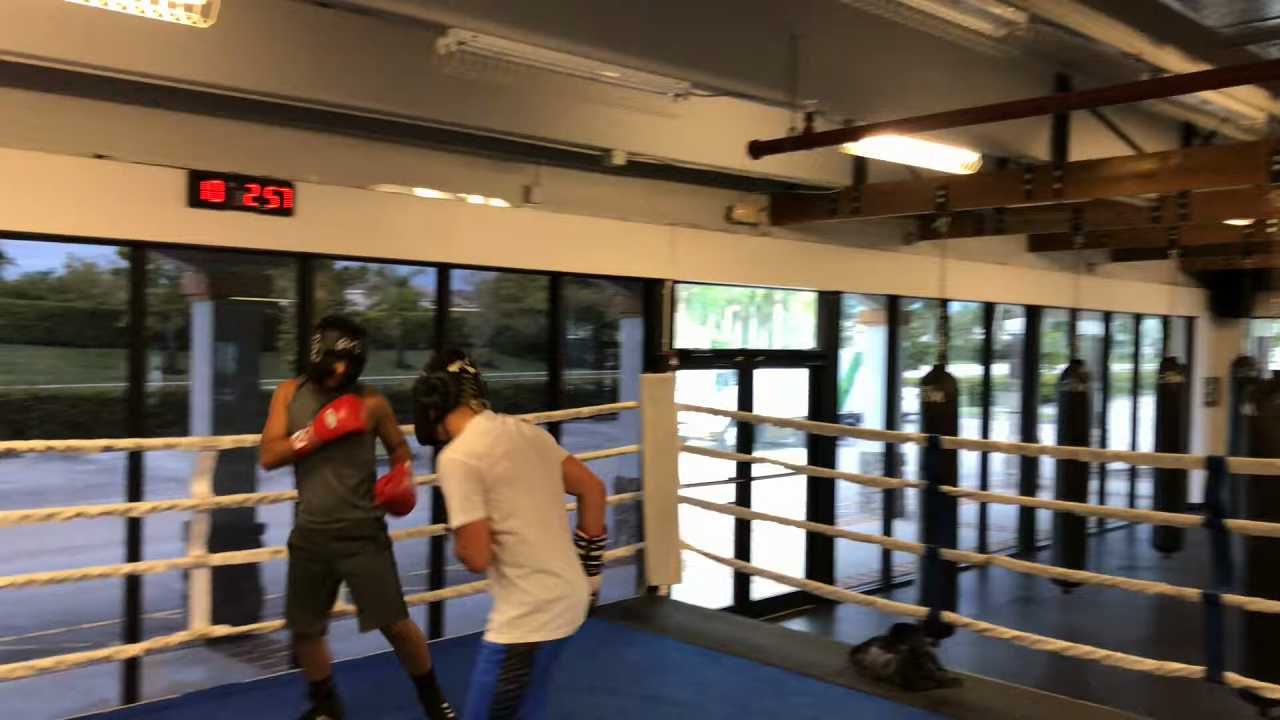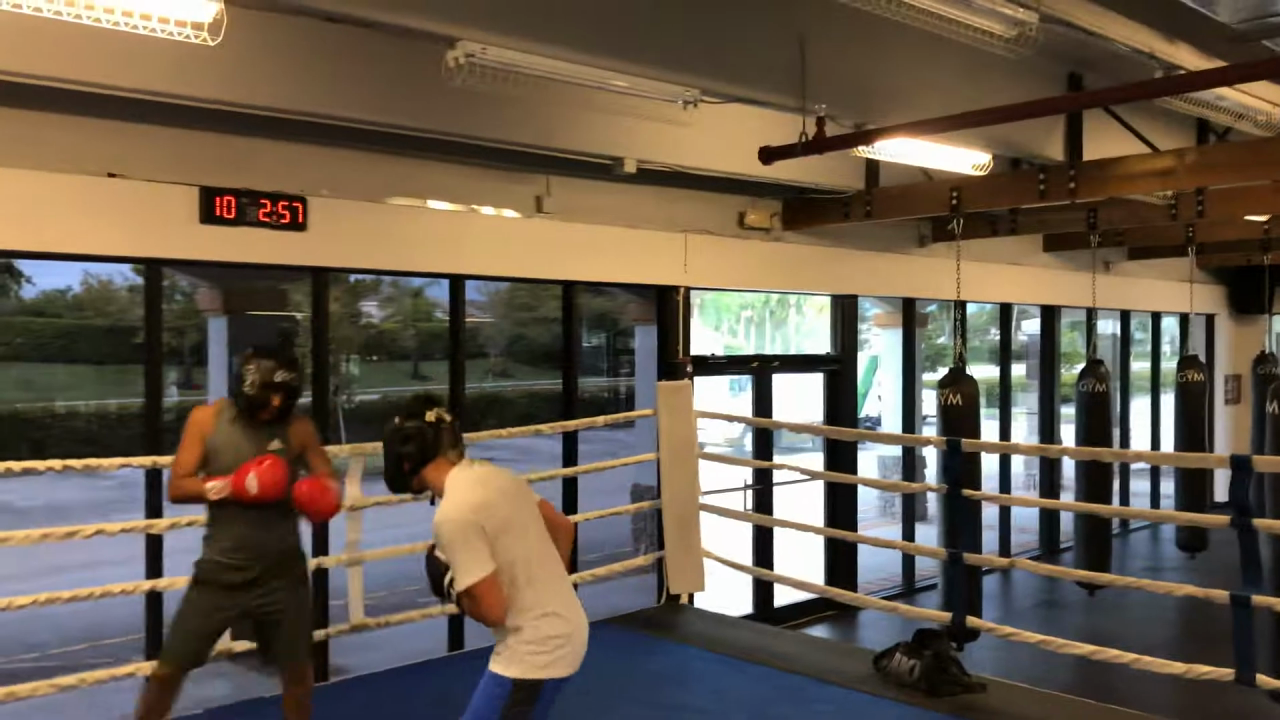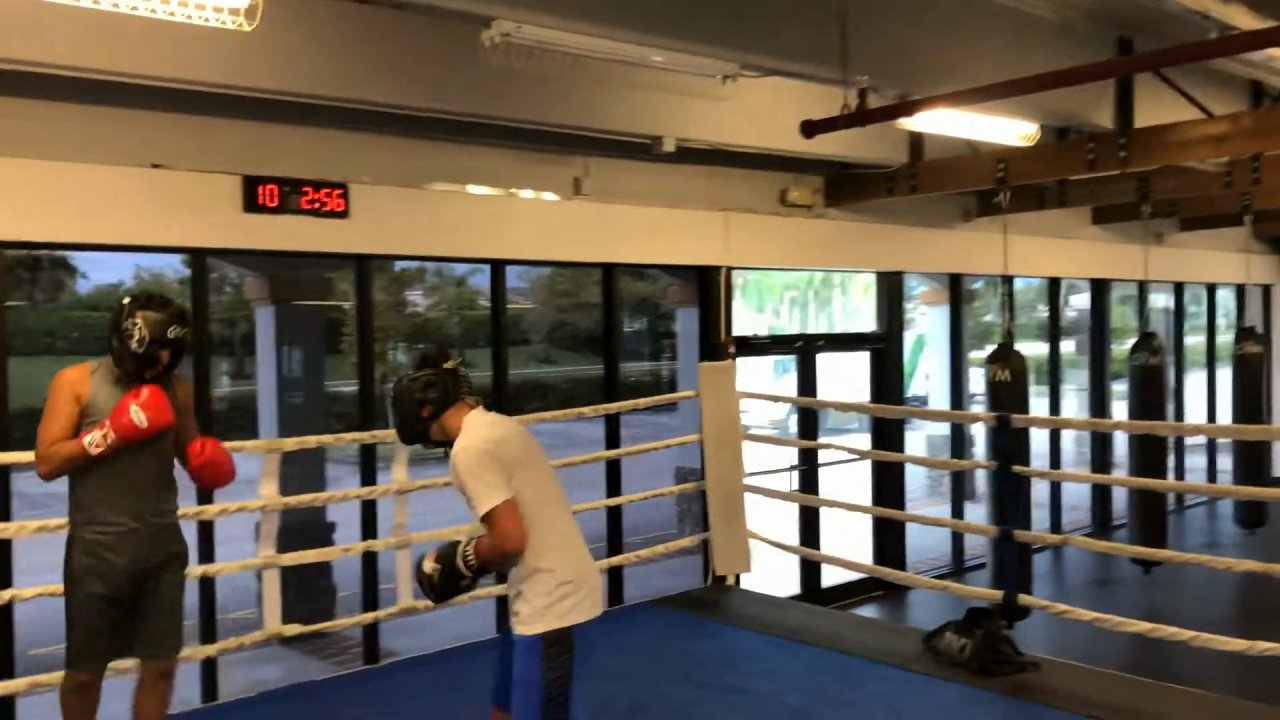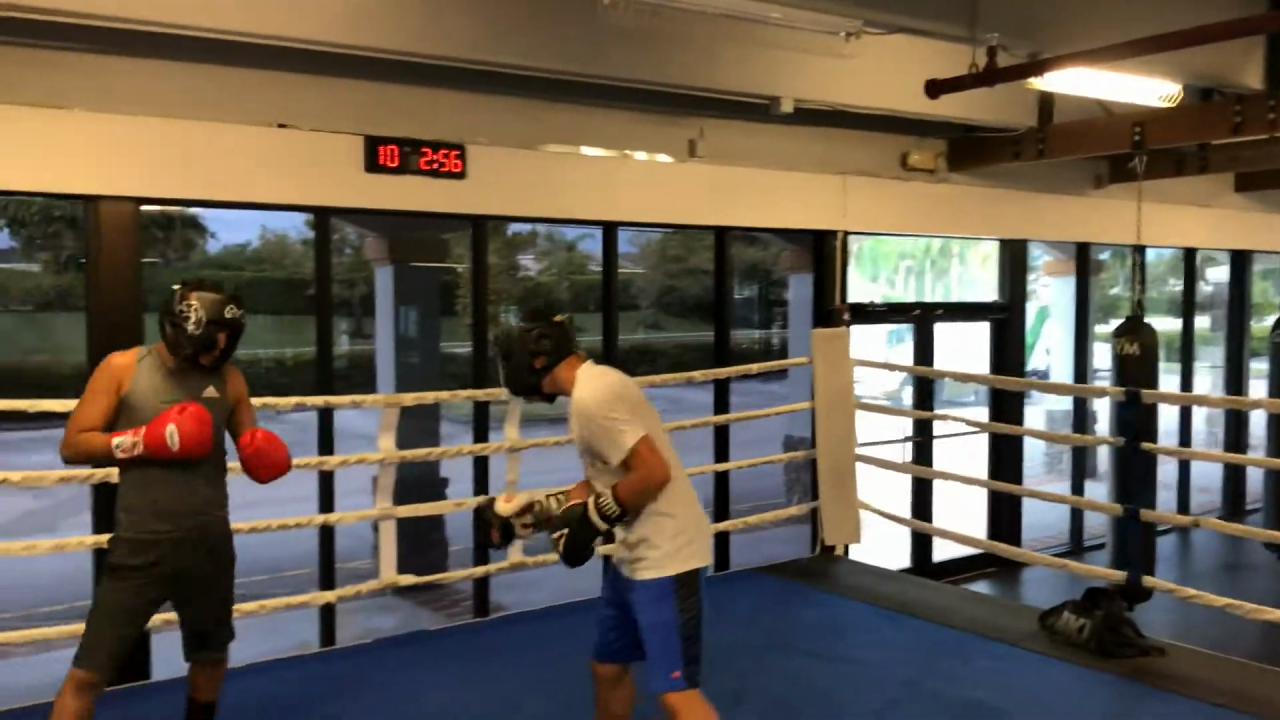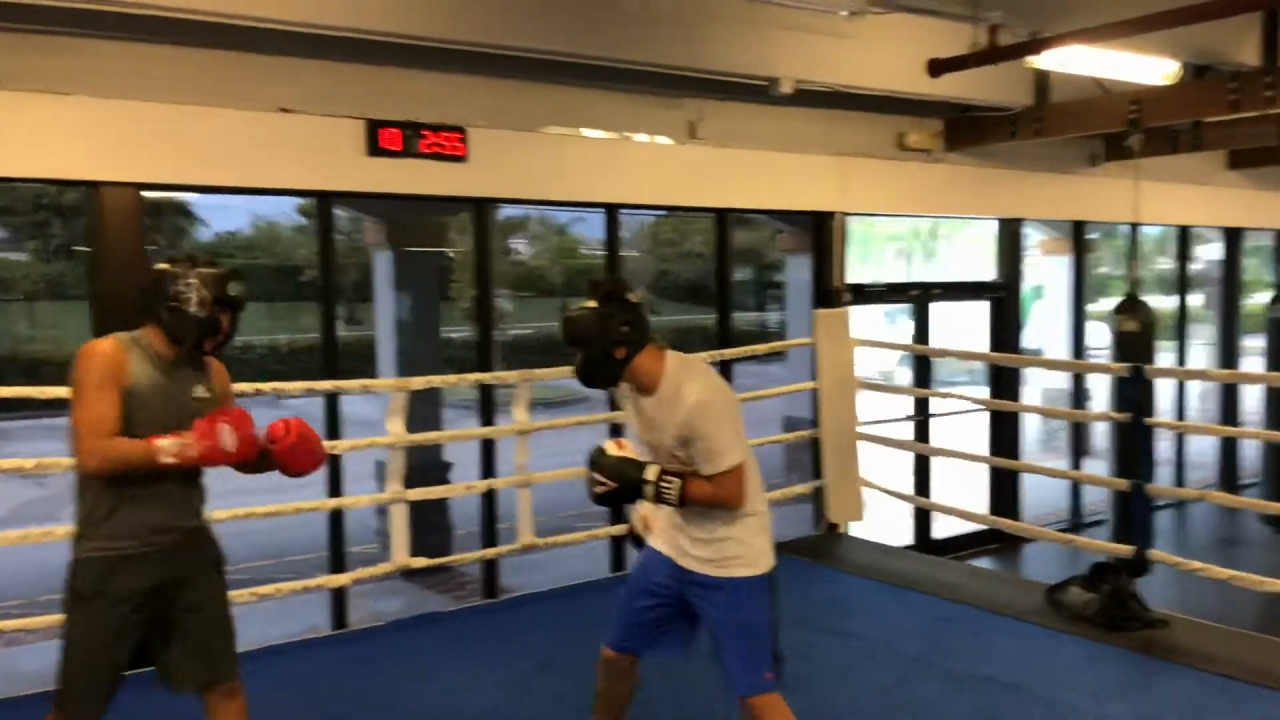
dt=0.4s
person 1, frame 1
left shoulder: (372, 401)
right shoulder: (289, 395)
left elbow: (400, 453)
right elbow: (268, 456)
left wrist: (401, 482)
right wrist: (318, 430)
left hip: (362, 531)
right hip: (310, 534)
left knee: (396, 624)
right knee: (304, 629)
person 1, frame 2
left shoulder: (297, 429)
right shoulder: (206, 419)
left elbow: (328, 481)
right elbow: (176, 488)
left wrist: (324, 496)
right wrist: (233, 486)
left hip: (279, 569)
right hip: (222, 568)
left knee: (295, 666)
right knee: (169, 669)
person 1, frame 3
left shoulder: (175, 388)
right shoulder: (76, 381)
left elbow: (187, 446)
right elbow: (47, 462)
left wrist: (206, 460)
right wrist: (114, 431)
left hip: (162, 543)
right hip: (96, 546)
left knee: (160, 663)
right knee: (85, 670)
person 1, frame 4
left shoulder: (229, 379)
right shoulder: (122, 368)
left elbow: (250, 441)
right elbow: (73, 446)
left wrist: (266, 455)
right wrist: (147, 440)
left hip: (209, 543)
right hip: (140, 546)
left knee: (212, 650)
right knee: (90, 672)
person 1, frame 5
left shoulder: (210, 372)
right shoulder: (106, 357)
left elbow: (239, 449)
right elbow: (93, 456)
left wrist: (277, 447)
right wrist: (190, 448)
left hip: (187, 552)
right hip: (110, 560)
person 2, frame 1
left shoulder: (457, 458)
right shoulder: (526, 433)
left elbow: (476, 556)
right elbow: (593, 490)
left wrist: (462, 531)
right wrist: (587, 567)
left hip: (529, 614)
right hip: (565, 598)
person 2, frame 2
left shoulder: (455, 512)
right shoulder: (495, 475)
left elbow: (491, 609)
right elbow: (562, 527)
left wrist: (449, 585)
left hip: (535, 650)
right hip: (560, 630)
person 2, frame 3
left shoulder: (470, 448)
right shoulder: (498, 428)
left elbow: (512, 537)
left wrist: (463, 561)
right wrist: (463, 558)
left hip: (552, 602)
right hip: (544, 594)
person 2, frame 4
left shoulder: (593, 396)
right shoulder: (589, 390)
left elbow: (654, 474)
left wrist: (596, 519)
right wrist: (535, 512)
left hip: (666, 557)
right hip: (635, 555)
right knee: (609, 667)
person 2, frame 5
left shoulder: (699, 395)
right shoulder: (628, 384)
left elbow: (729, 493)
left wrist: (646, 483)
left hip: (733, 560)
right hip: (670, 548)
right knee: (616, 657)
